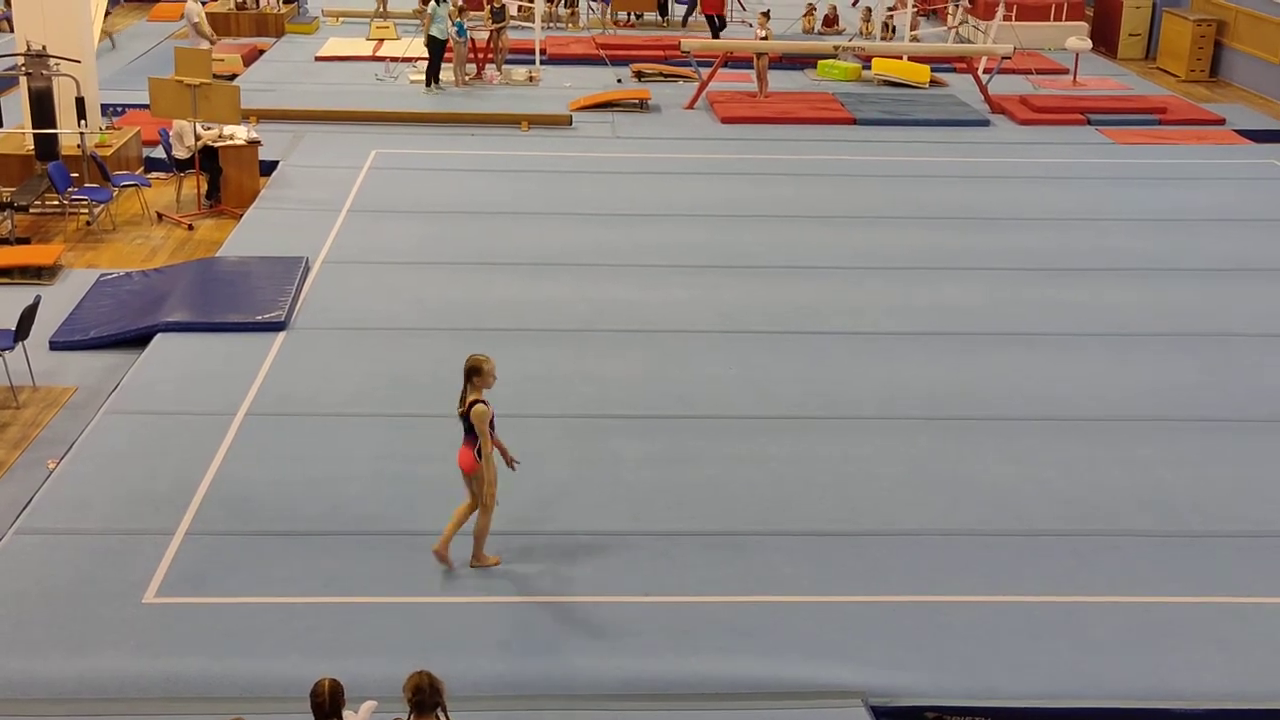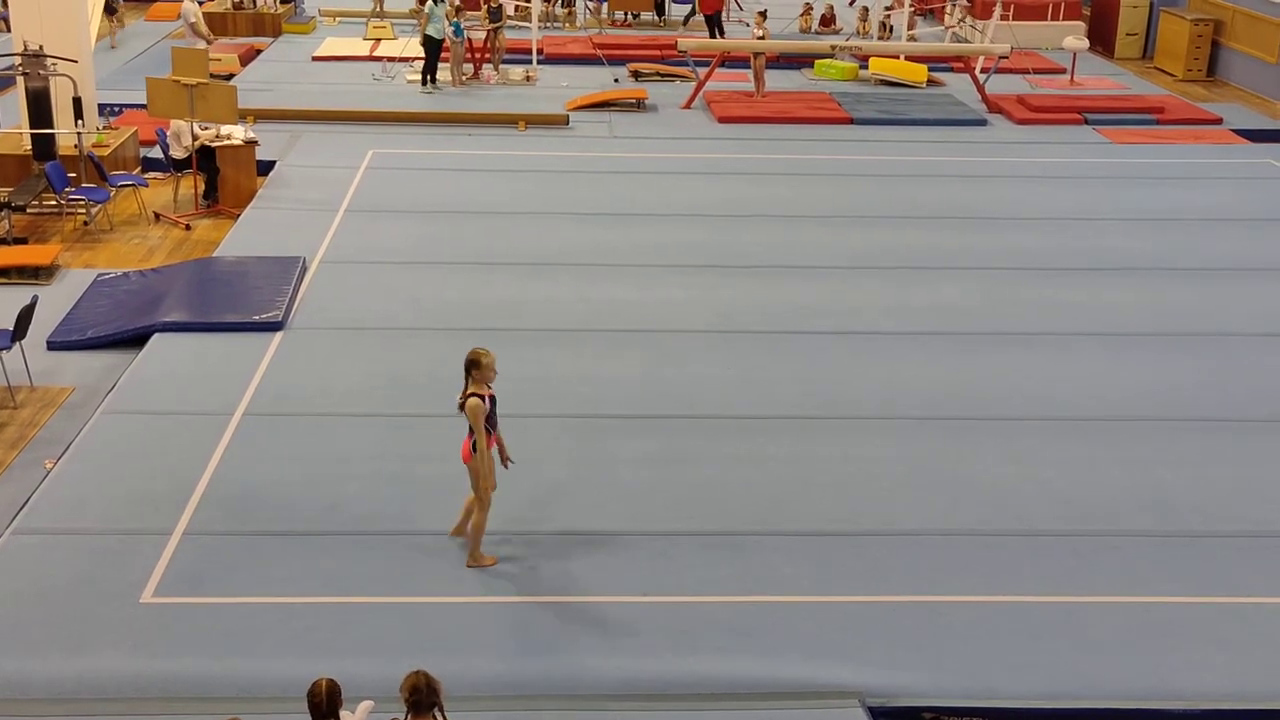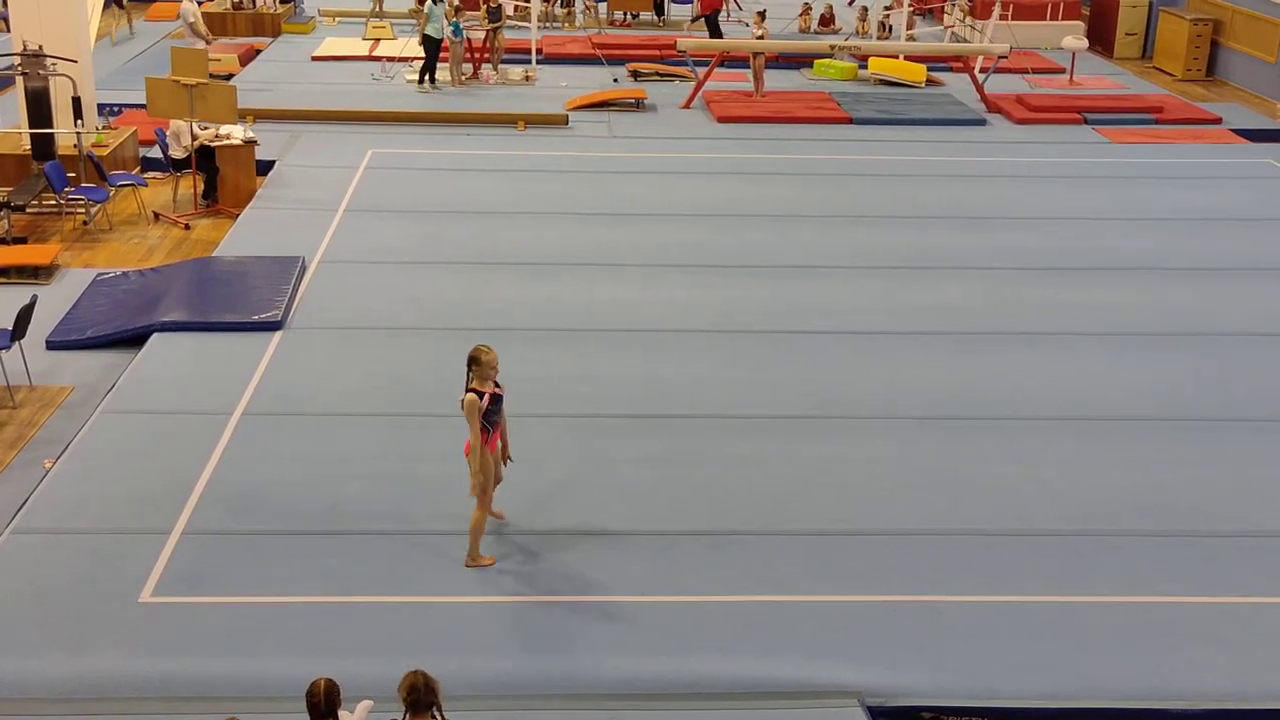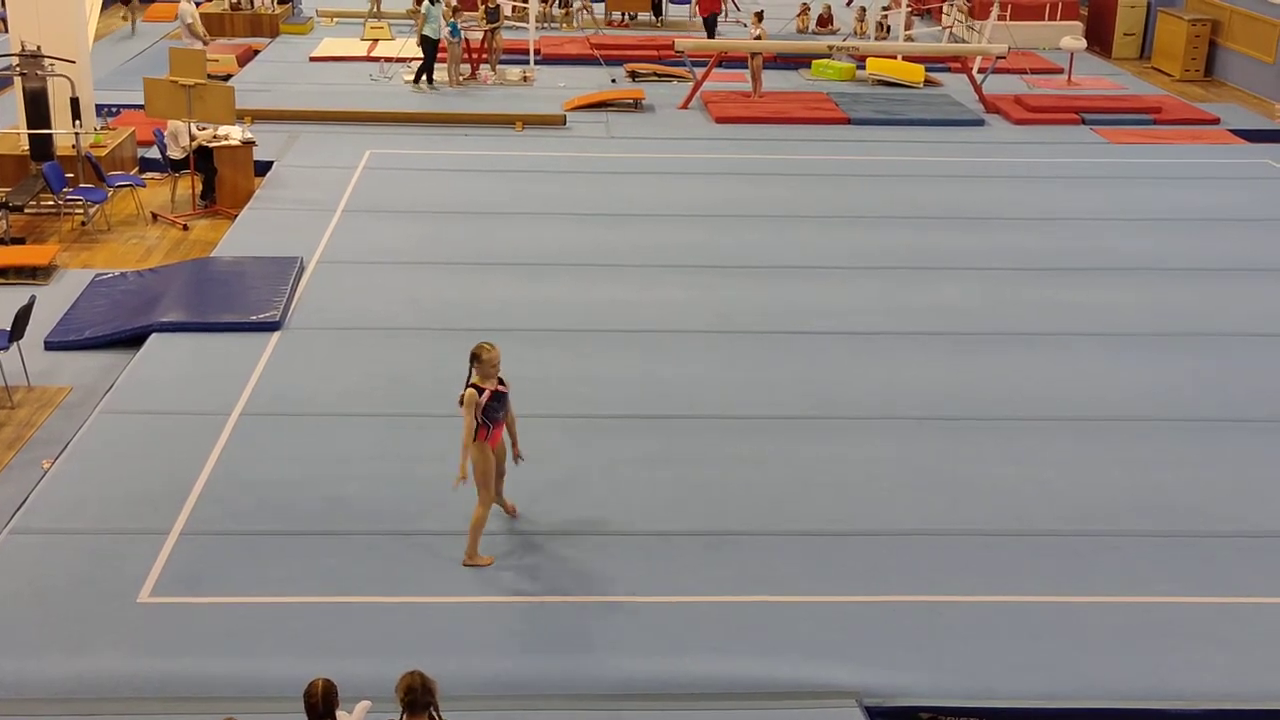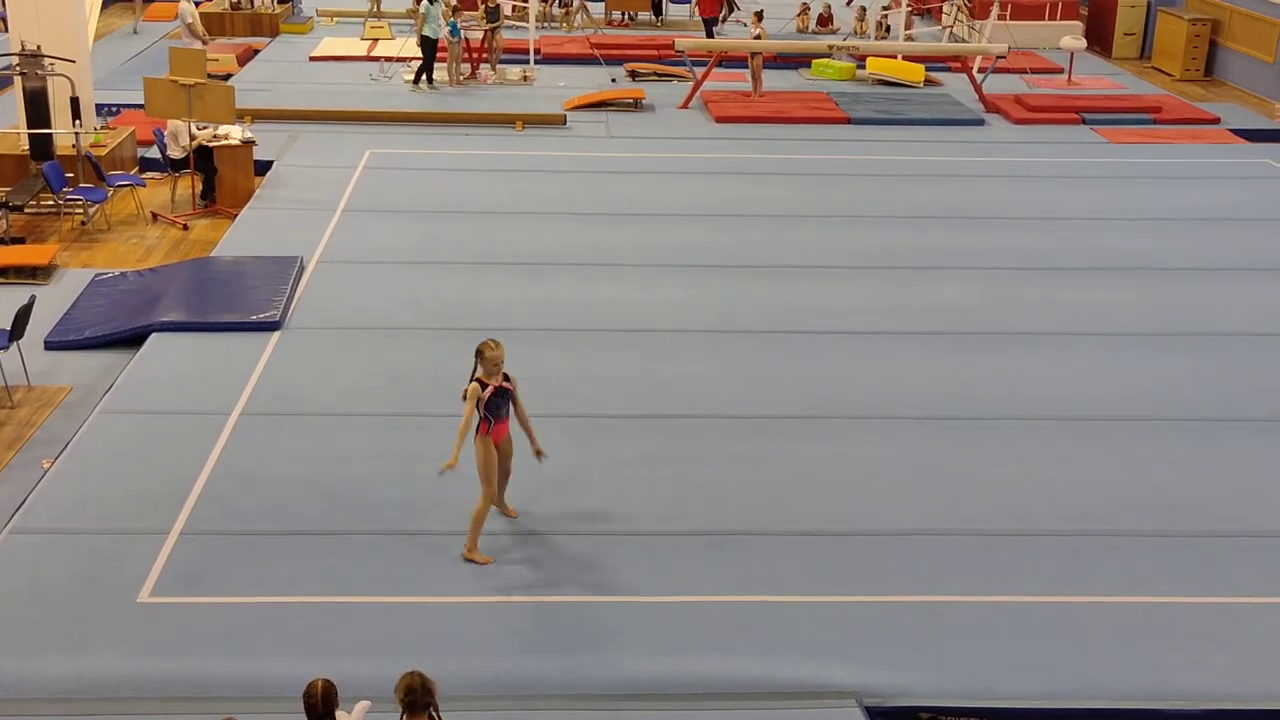
dt=0.1s
person 1, frame 1
left shoulder: (468, 397)
right shoulder: (480, 409)
right elbow: (485, 446)
left wrist: (504, 452)
right wrist: (491, 484)
left hip: (465, 456)
right hip: (478, 460)
left knee: (474, 501)
right knee: (487, 506)
left ankle: (443, 543)
right ankle: (478, 556)
person 1, frame 2
left shoulder: (487, 389)
right shoulder: (473, 403)
left elbow: (492, 424)
right elbow: (481, 440)
left wrist: (503, 447)
right wrist: (484, 478)
left hip: (480, 450)
right hip: (477, 453)
left knee: (482, 494)
right knee: (484, 502)
left ankle: (461, 526)
right ankle: (474, 557)
person 1, frame 3
left shoulder: (497, 387)
right shoulder: (472, 398)
right elbow: (475, 436)
left wrist: (505, 446)
right wrist: (476, 473)
left hip: (490, 445)
right hip: (480, 449)
left knee: (497, 479)
right knee: (484, 499)
left ankle: (487, 508)
right ankle: (473, 556)
person 1, frame 4
left shoulder: (502, 384)
right shoulder: (472, 393)
left elbow: (509, 416)
right elbow: (467, 429)
left wrist: (515, 445)
right wrist: (463, 465)
left hip: (497, 440)
right hip: (481, 445)
left knee: (500, 475)
right knee: (485, 499)
left ankle: (500, 499)
right ankle: (471, 554)
person 1, frame 5
left shoulder: (509, 381)
right shoulder: (476, 387)
left elbow: (520, 412)
right elbow: (466, 420)
left wrist: (533, 442)
right wrist: (455, 455)
left hip: (504, 435)
right hip: (485, 439)
left knee: (505, 473)
right knee: (488, 492)
left ankle: (500, 502)
right ankle: (471, 548)
